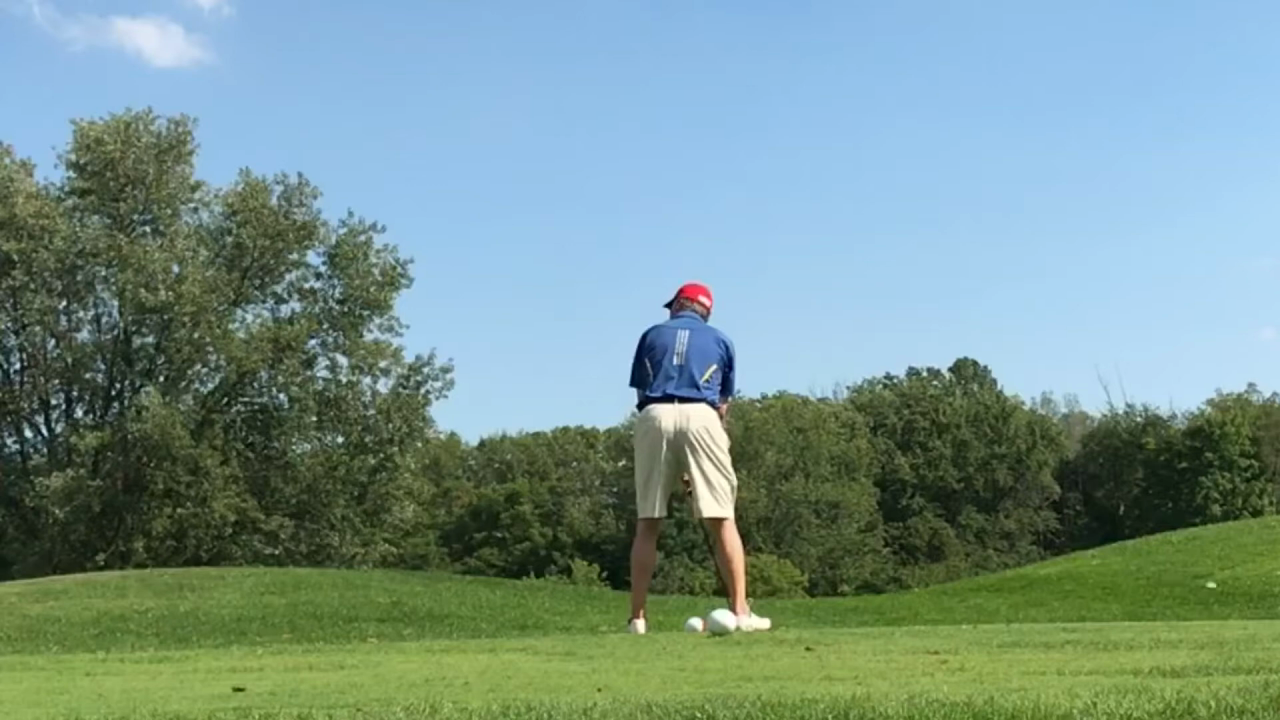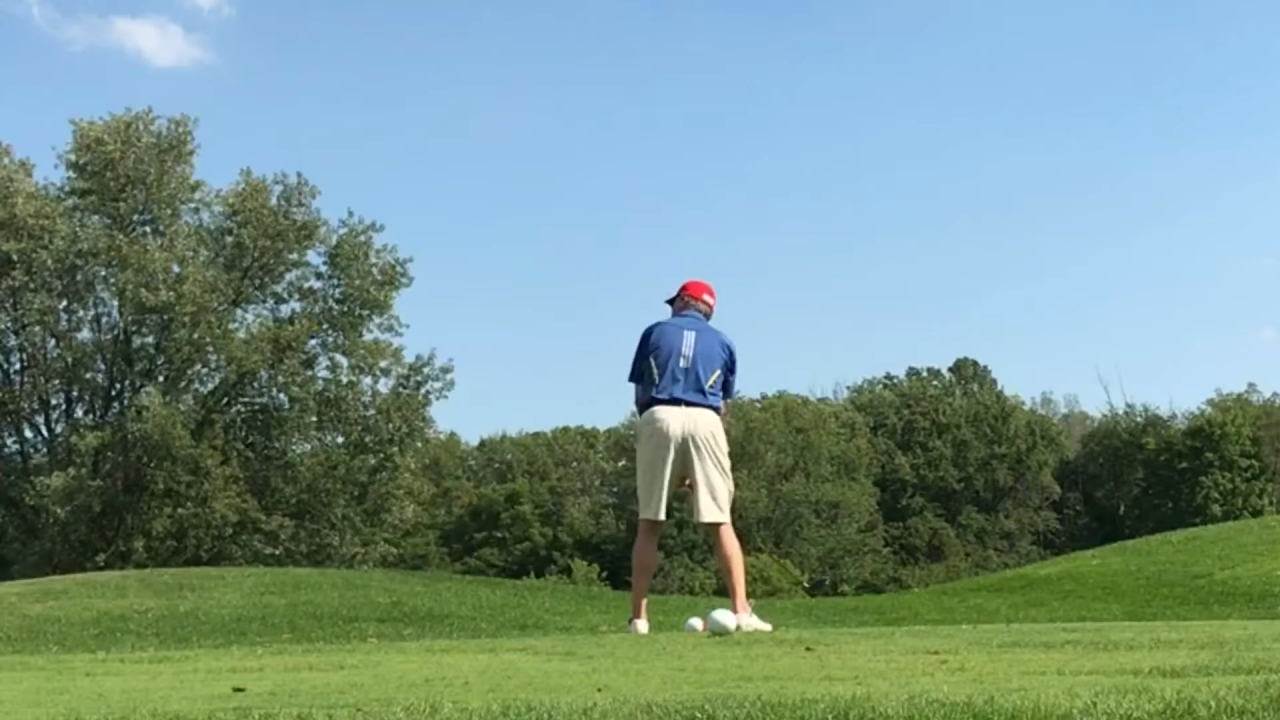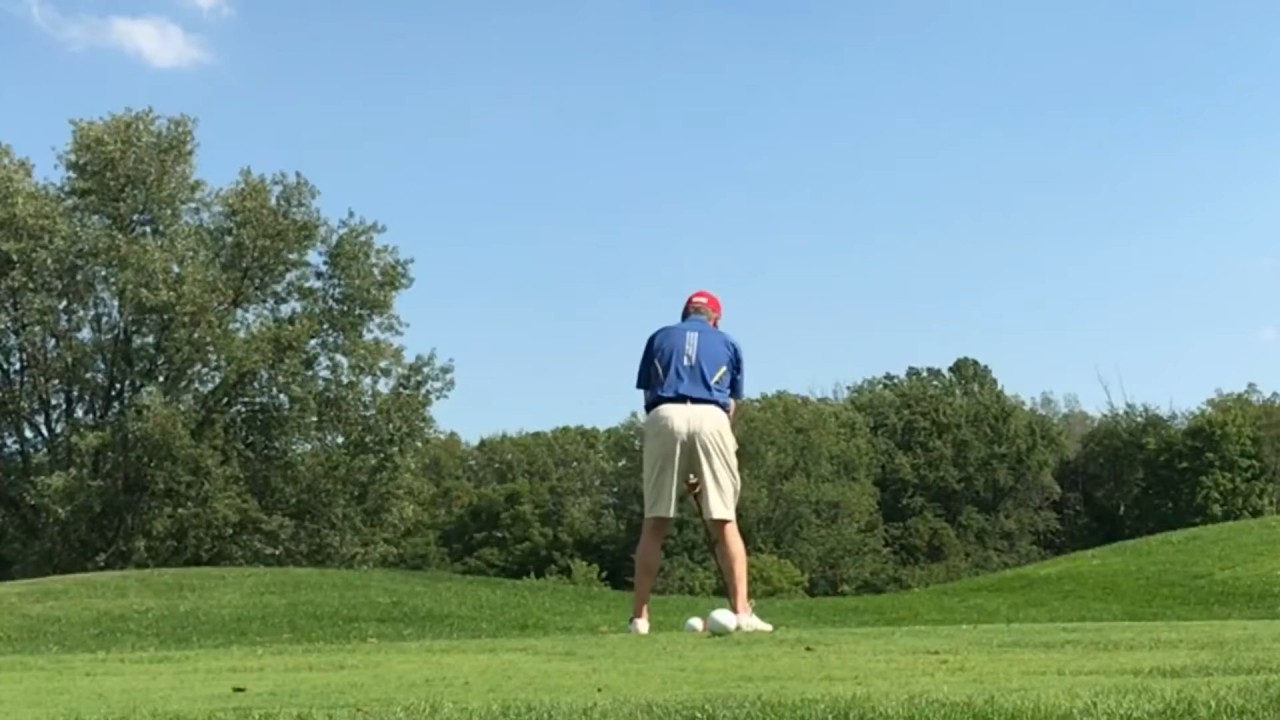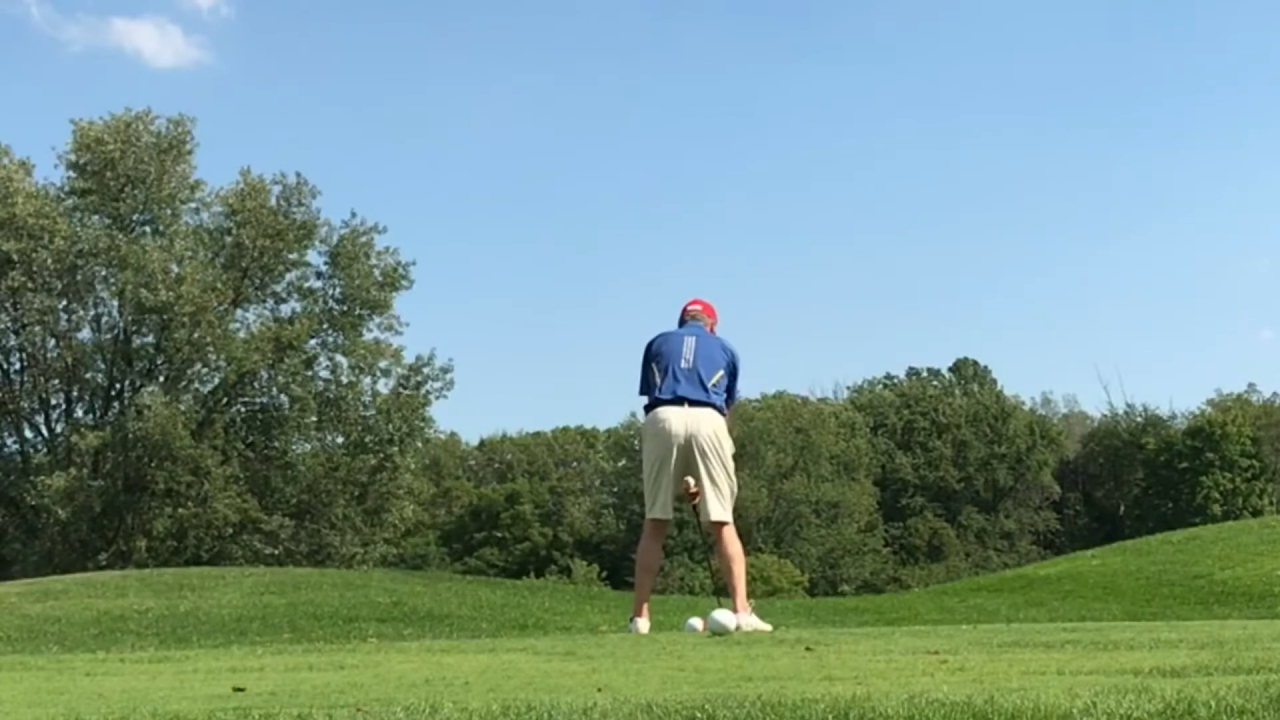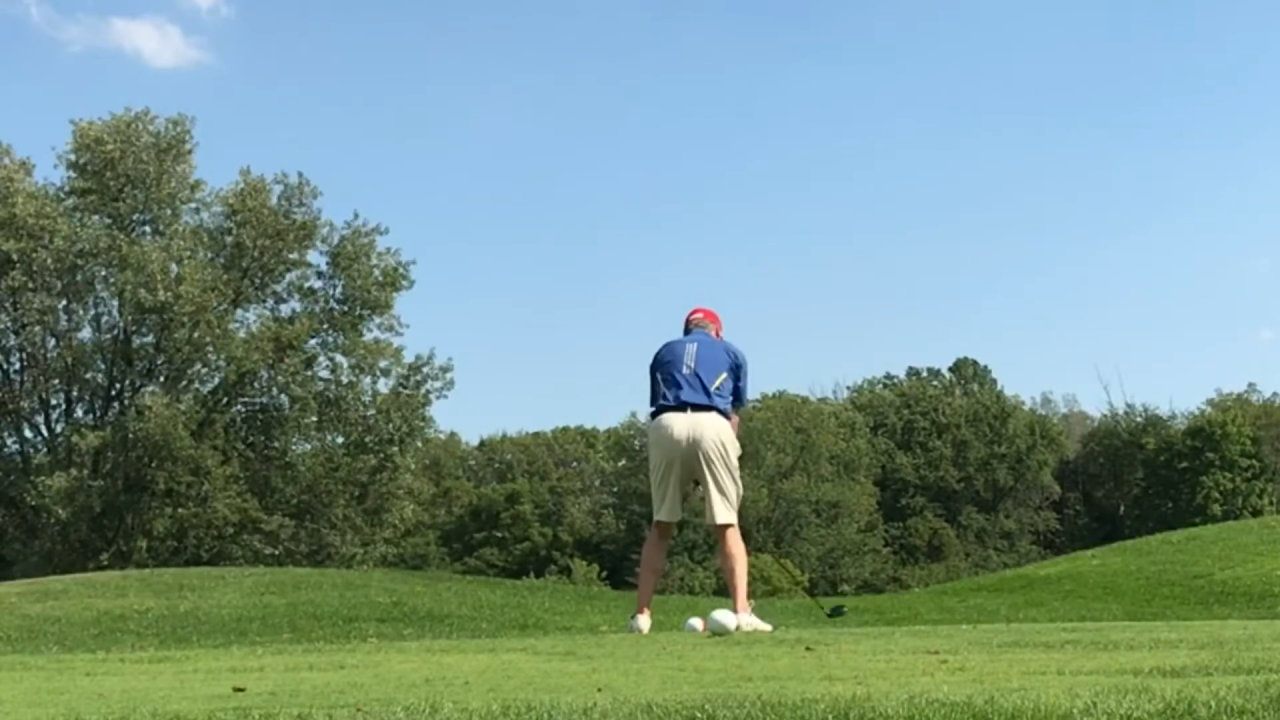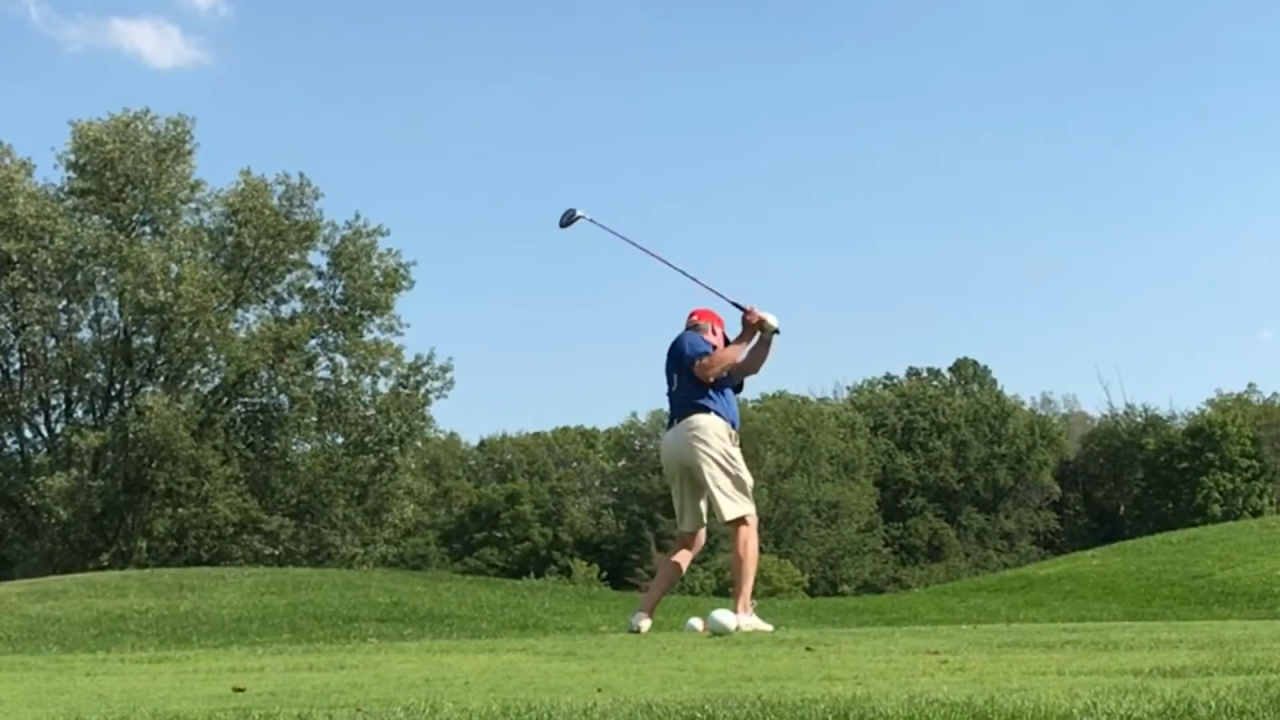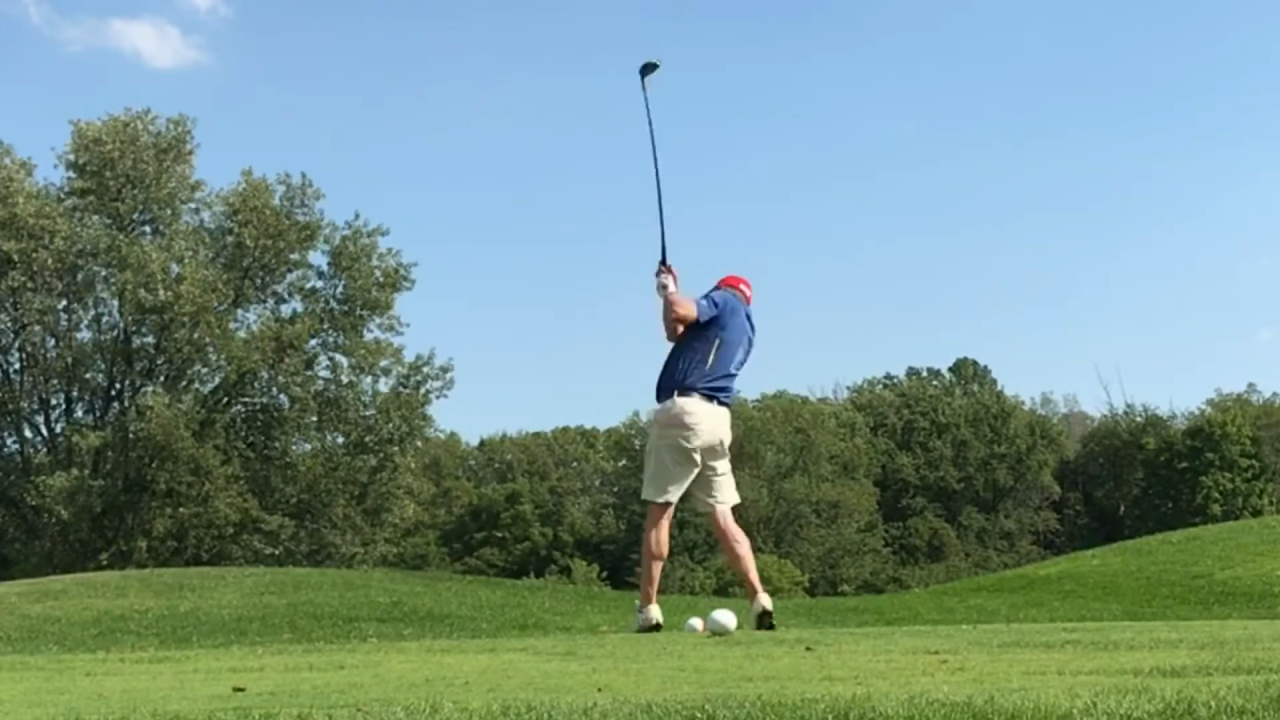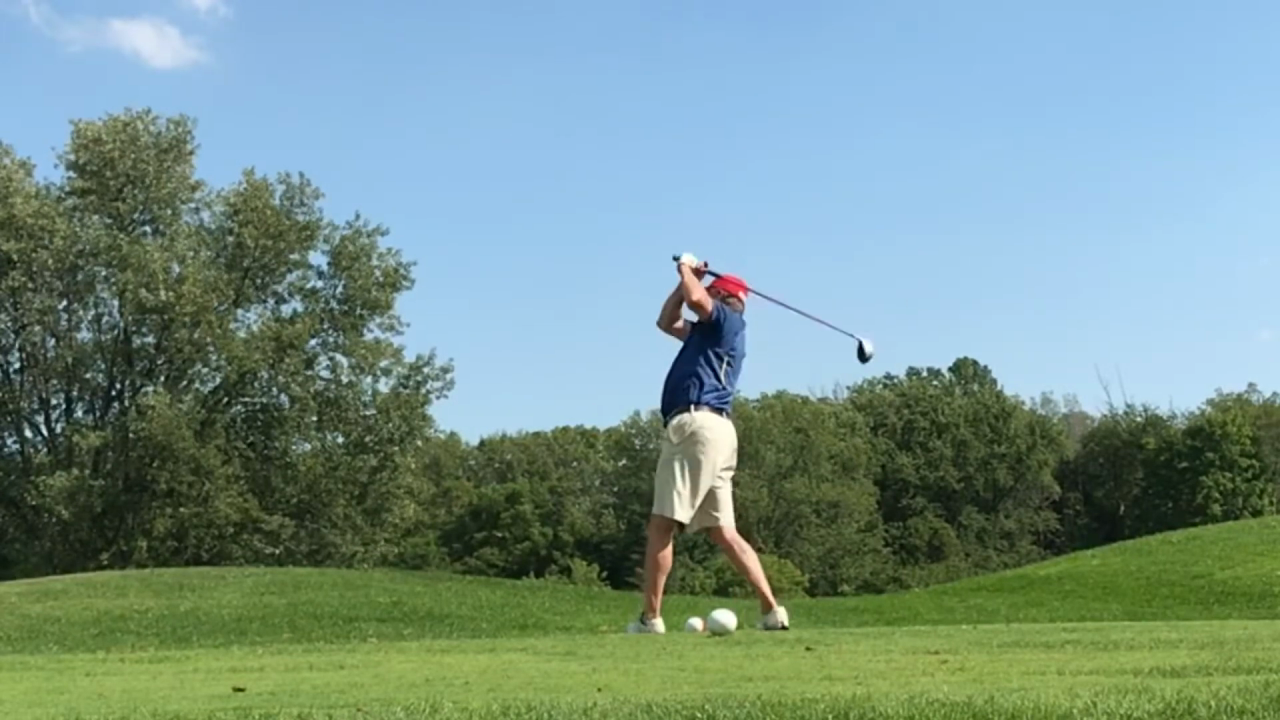
dt=0.5s
person 1, frame 1
left shoulder: (652, 335)
right shoulder: (720, 340)
right elbow: (722, 404)
left hip: (654, 418)
right hip: (700, 418)
left knee: (648, 523)
right knee: (722, 520)
left ankle: (637, 617)
right ankle: (741, 612)
person 1, frame 2
left shoulder: (654, 332)
right shoulder: (722, 342)
left elbow: (640, 395)
left hip: (659, 420)
right hip: (703, 423)
left knee: (649, 525)
right knee: (720, 522)
left ankle: (639, 618)
right ankle: (742, 612)
person 1, frame 3
left shoulder: (659, 337)
right shoulder: (727, 343)
left elbow: (647, 396)
right elbow: (731, 404)
left hip: (665, 418)
right hip: (710, 419)
left knee: (655, 523)
right knee: (725, 521)
left ankle: (639, 617)
right ankle: (742, 612)
person 1, frame 4
left shoulder: (657, 343)
right shoulder: (726, 350)
left wrist: (680, 472)
right wrist: (701, 477)
left hip: (662, 421)
right hip: (706, 422)
left knee: (655, 524)
right knee: (722, 523)
left ankle: (640, 616)
right ankle: (742, 612)
person 1, frame 5
left shoulder: (664, 352)
right shoulder: (731, 353)
left wrist: (688, 475)
right wrist: (706, 477)
left hip: (666, 427)
right hip: (712, 427)
left knee: (661, 527)
right knee: (727, 526)
left ankle: (641, 615)
right ankle: (742, 612)
person 1, frame 6
right shoulder: (687, 341)
left elbow: (748, 367)
right elbow: (706, 369)
left wrist: (765, 333)
right wrist: (746, 338)
left hip: (676, 445)
right hip: (705, 434)
left knee: (689, 540)
right knee: (746, 522)
left ankle: (643, 613)
right ankle: (743, 612)
person 1, frame 7
left shoulder: (721, 300)
right shoulder: (746, 330)
left elbow: (679, 314)
right elbow: (681, 335)
left wrist: (669, 290)
right wrist: (671, 292)
left hip: (680, 412)
right hip: (715, 420)
left knee: (658, 512)
right knee: (722, 518)
left ankle: (649, 607)
right ankle: (757, 597)
person 1, frame 8
left shoulder: (728, 319)
right shoulder: (717, 330)
left elbow: (694, 297)
right elbow: (669, 323)
left wrist: (686, 269)
right wrist: (687, 278)
left hip: (695, 427)
right hip: (717, 431)
left knee: (661, 524)
right knee: (723, 531)
left ankle: (650, 617)
right ankle: (772, 610)
